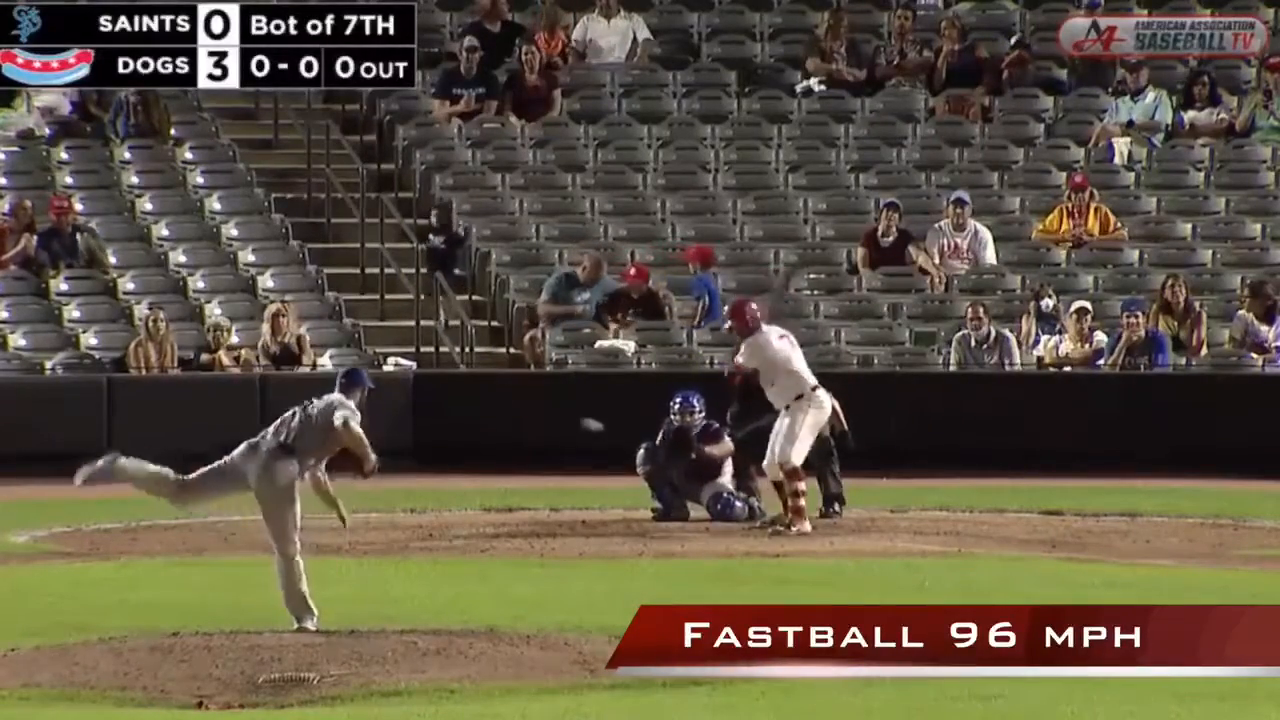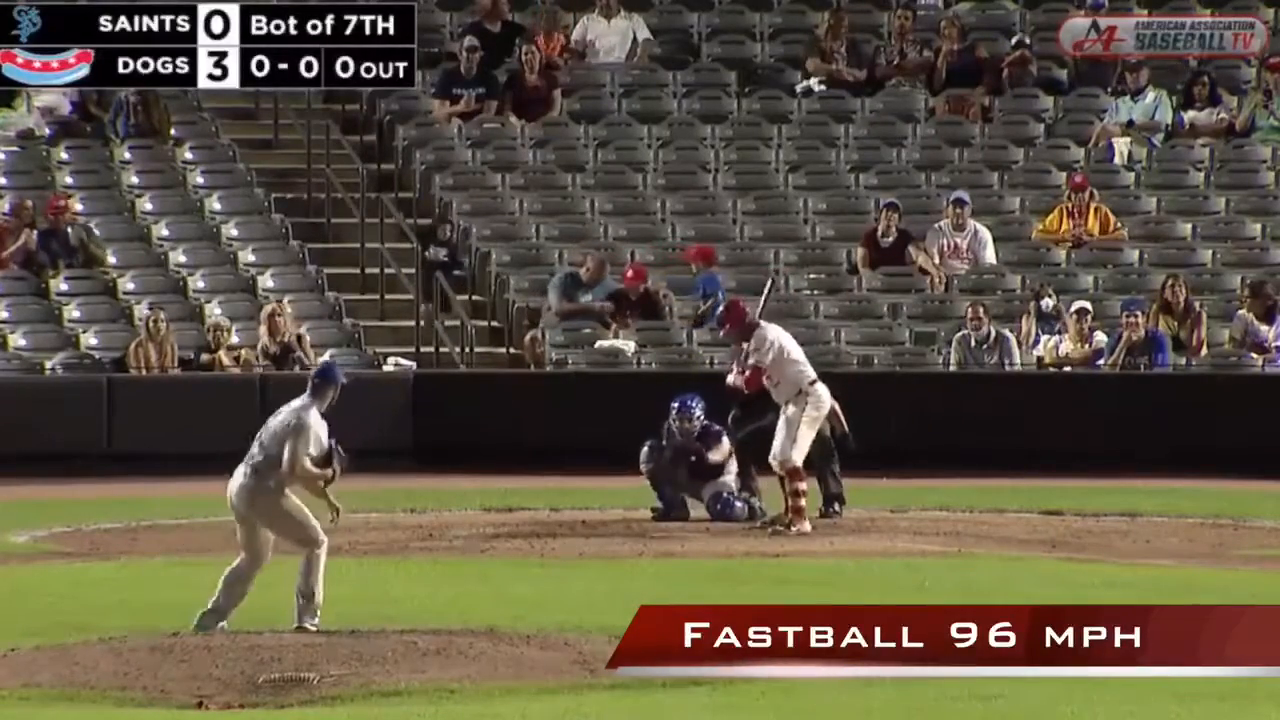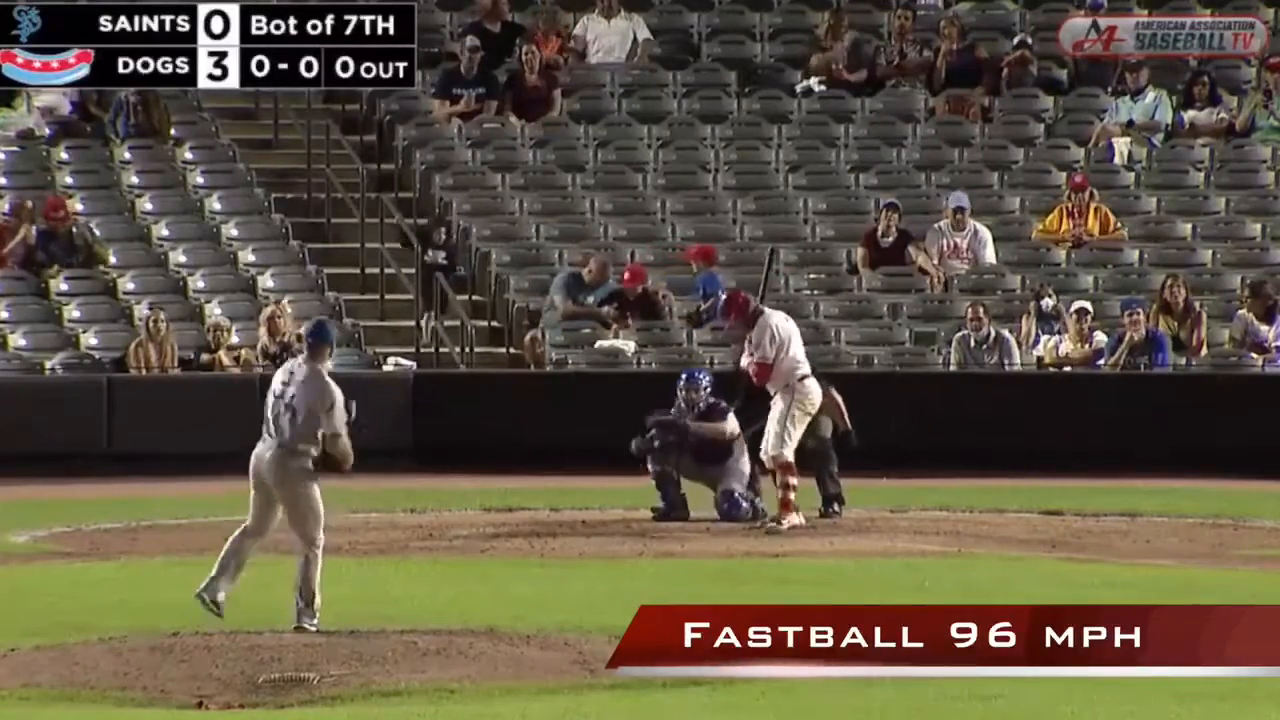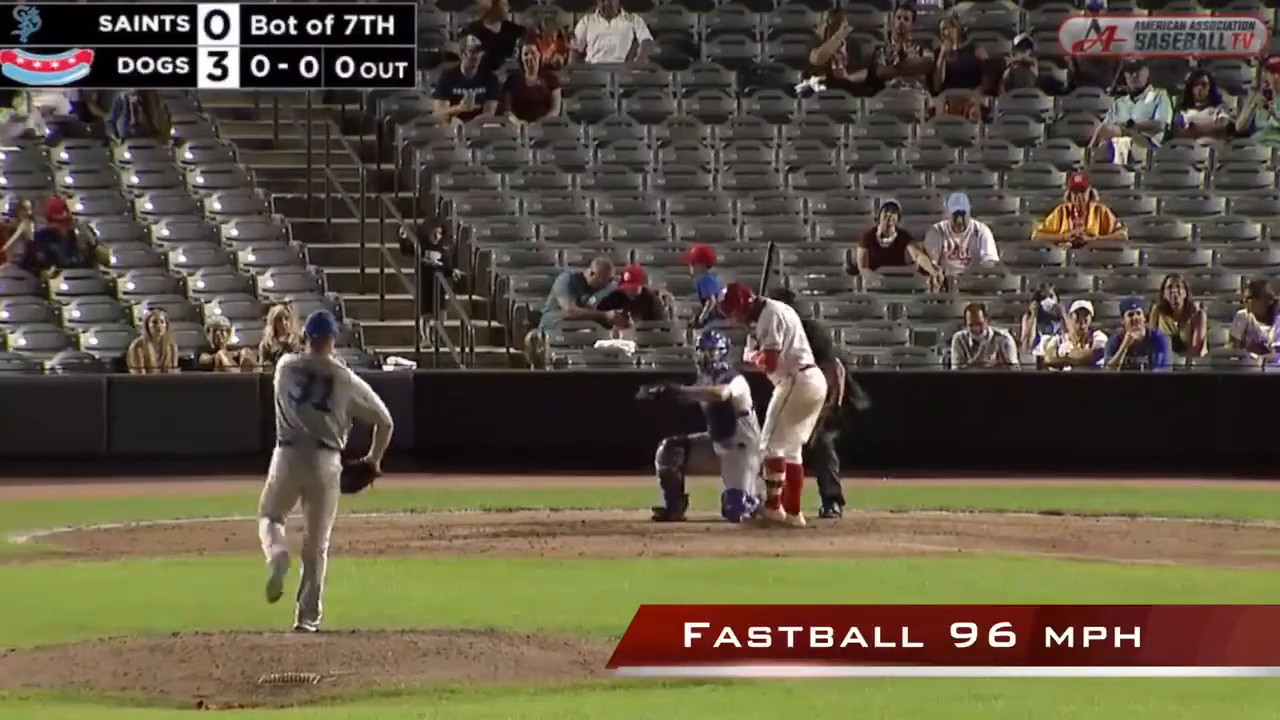
dt=0.3s
person 1, frame 1
left shoulder: (314, 406)
right shoulder: (346, 408)
right elbow: (348, 431)
left wrist: (335, 503)
right wrist: (368, 459)
left hip: (249, 456)
right hip: (276, 472)
left knee: (180, 489)
right knee: (288, 551)
left ankle: (116, 467)
right ankle: (303, 618)
person 1, frame 2
left shoulder: (295, 409)
right shoulder: (308, 420)
right elbow: (294, 468)
left wrist: (328, 498)
right wrist: (326, 475)
left hip: (240, 485)
right hip: (262, 492)
left knee: (253, 558)
right knee: (315, 545)
left ankle: (211, 618)
right ankle: (306, 618)
person 1, frame 3
left shoulder: (286, 370)
right shoulder: (325, 388)
right elbow: (336, 446)
right wrist: (345, 462)
left hip: (262, 455)
right hip: (293, 464)
left knee: (256, 527)
right knee: (310, 543)
left ankle: (215, 587)
right ankle: (304, 618)
person 1, frame 4
left shoulder: (286, 365)
right shoulder: (349, 381)
right elbow: (385, 423)
right wrist: (373, 459)
left hip: (288, 457)
right hip: (325, 462)
left knee: (269, 517)
right knee: (316, 544)
left ankle: (277, 556)
right ankle: (308, 617)
person 2, frame 1
left shoulder: (754, 344)
right shoulder: (777, 333)
left elbow: (738, 368)
left hip: (808, 403)
right hip: (794, 406)
left knee: (785, 457)
right knee: (773, 465)
left ankle: (799, 519)
right ankle: (793, 513)
person 2, frame 2
left shoulder: (763, 337)
right shoulder: (762, 334)
left elbow: (751, 382)
right elbow: (758, 375)
left wrist: (733, 378)
right wrist: (741, 368)
left hip: (809, 397)
right hip: (796, 400)
left knee: (788, 455)
right knee: (778, 458)
left ankle: (799, 520)
right ankle: (792, 513)
person 2, frame 3
left shoulder: (764, 326)
right shoulder: (776, 317)
left elbow: (761, 375)
left wrist: (747, 361)
right wrist: (750, 357)
left hip: (795, 391)
right hip: (800, 389)
left knee: (779, 450)
right knee: (771, 452)
left ankle: (787, 513)
right ankle: (790, 513)
person 2, frame 4
left shoulder: (769, 315)
right shoulder: (776, 309)
left elbow: (769, 363)
left wrist: (752, 355)
right wrist: (755, 352)
left hip: (797, 381)
right hip: (811, 380)
left knee: (772, 444)
right knee: (789, 448)
left ankle: (773, 508)
right ankle: (793, 512)
